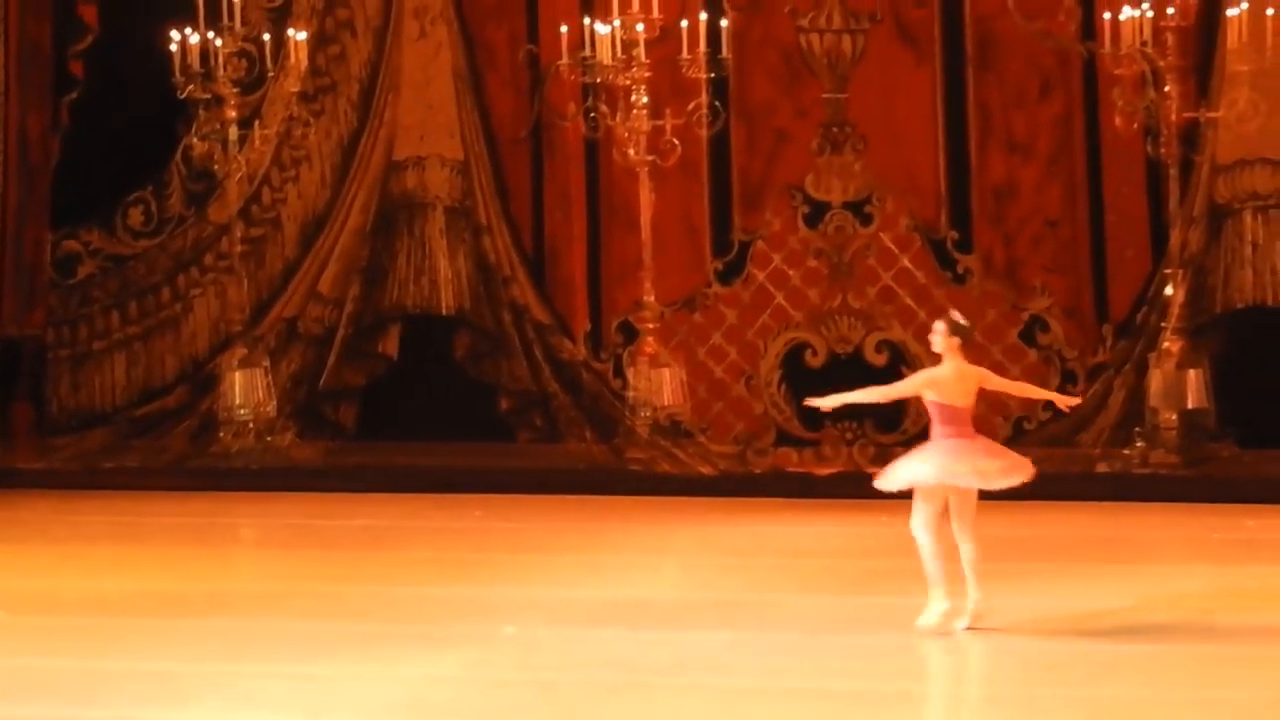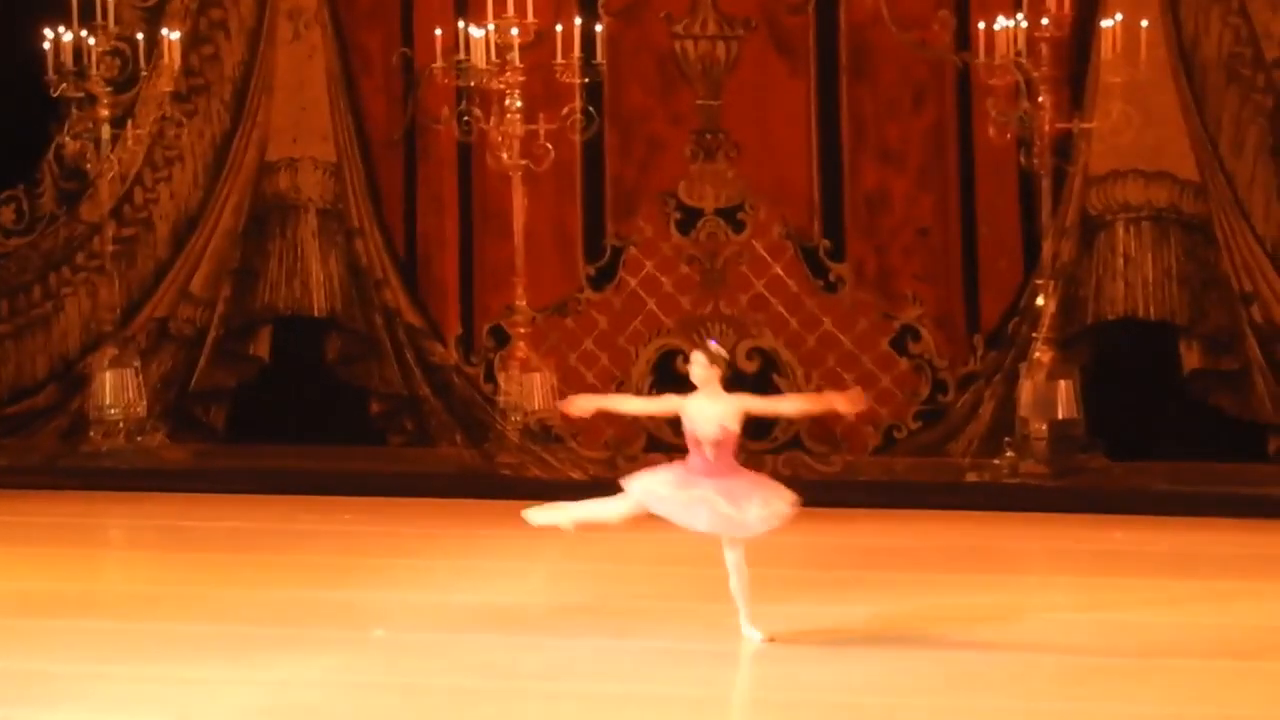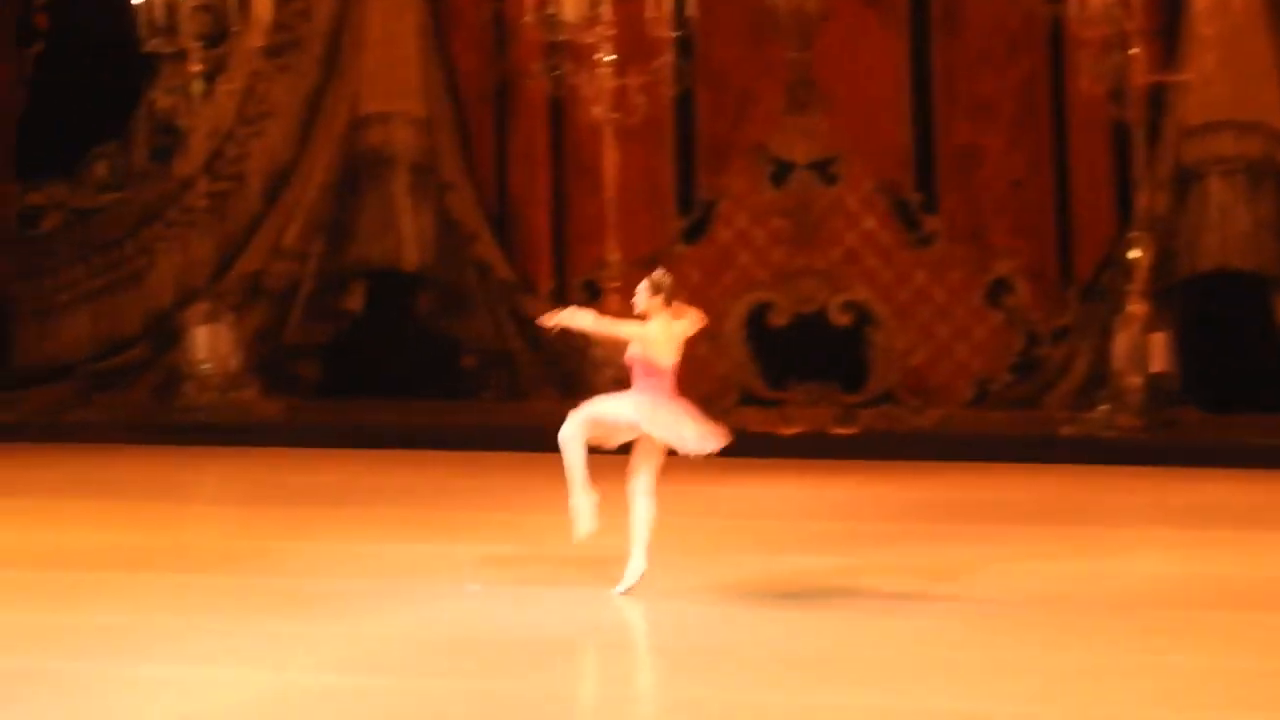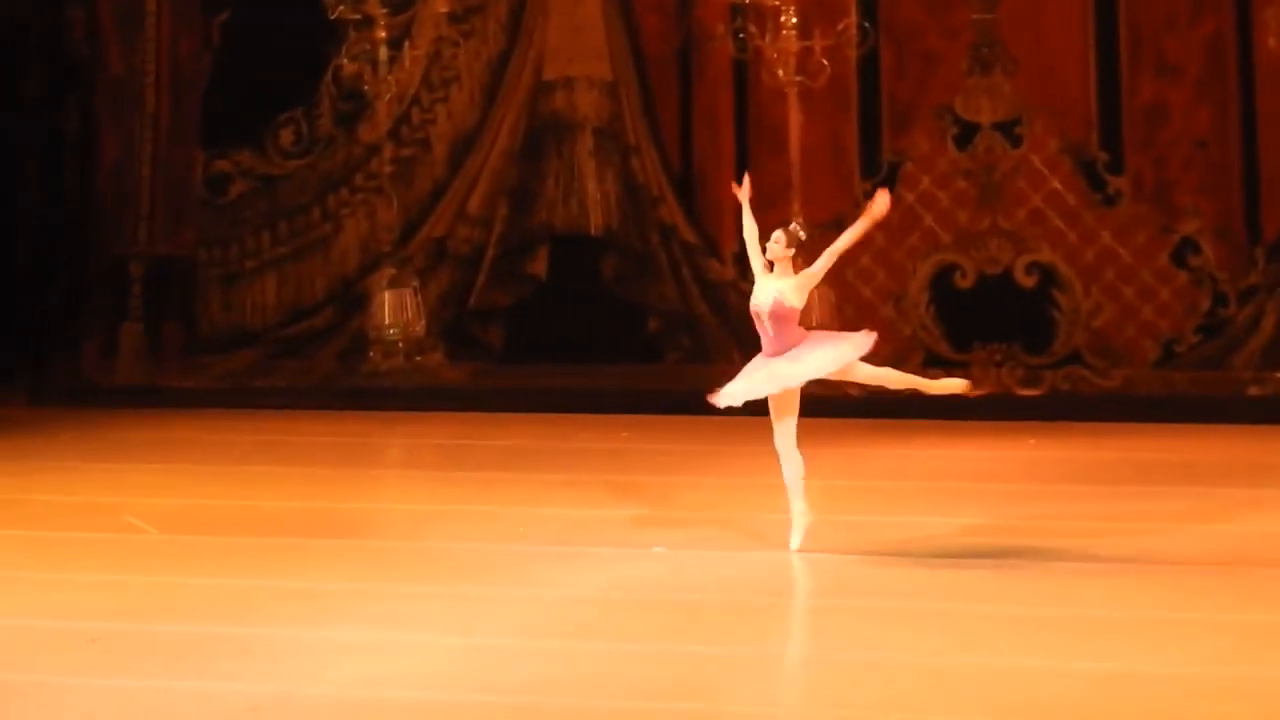
dt=0.7s
person 1, frame 1
left shoulder: (931, 377)
right shoulder: (977, 374)
left elbow: (886, 391)
right elbow: (1020, 387)
left wrist: (835, 399)
right wrist: (1057, 396)
left hip: (945, 454)
right hip: (969, 452)
left knee: (922, 525)
right knee: (963, 529)
left ankle: (940, 596)
right ankle: (973, 599)
person 1, frame 2
left shoulder: (738, 403)
right shoulder: (682, 403)
left elbow: (787, 405)
right elbow: (637, 405)
left wrist: (831, 402)
right wrist: (597, 402)
left hip: (728, 487)
right hip: (688, 483)
left knee: (735, 561)
right knee: (625, 508)
left ankle: (746, 621)
right ankle: (562, 513)
person 1, frame 3
left shoulder: (641, 332)
right shoulder: (679, 330)
left elbow: (596, 323)
right elbow: (697, 318)
left wrist: (564, 317)
right wrist: (675, 311)
left hip: (641, 405)
right hip: (664, 412)
left knee: (570, 432)
right knee: (642, 488)
left ankle: (583, 502)
right ankle: (637, 561)
person 1, frame 4
left shoulder: (801, 281)
right shoulder: (761, 277)
left elbow: (836, 247)
right elbow: (751, 237)
left wrist: (870, 215)
right wrist: (744, 203)
left hip: (807, 354)
right hip: (776, 364)
left knee: (870, 373)
right knee: (784, 444)
left ankle: (932, 385)
right ankle: (799, 513)
